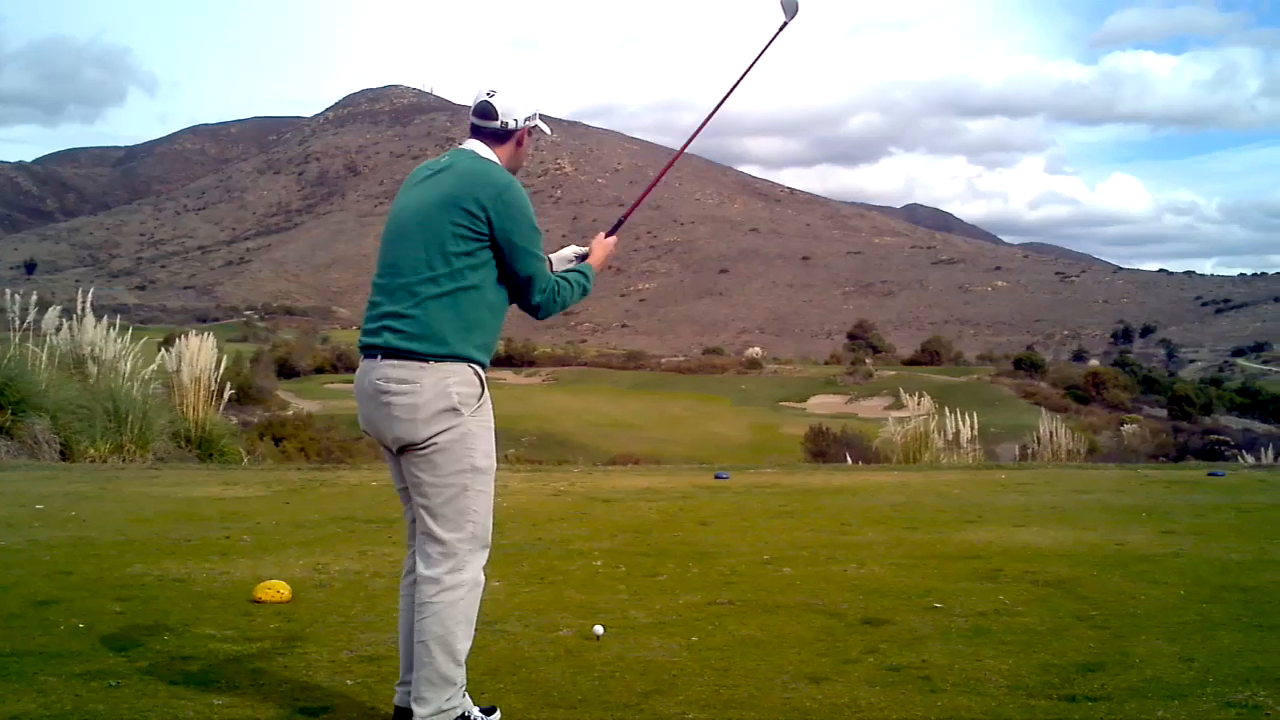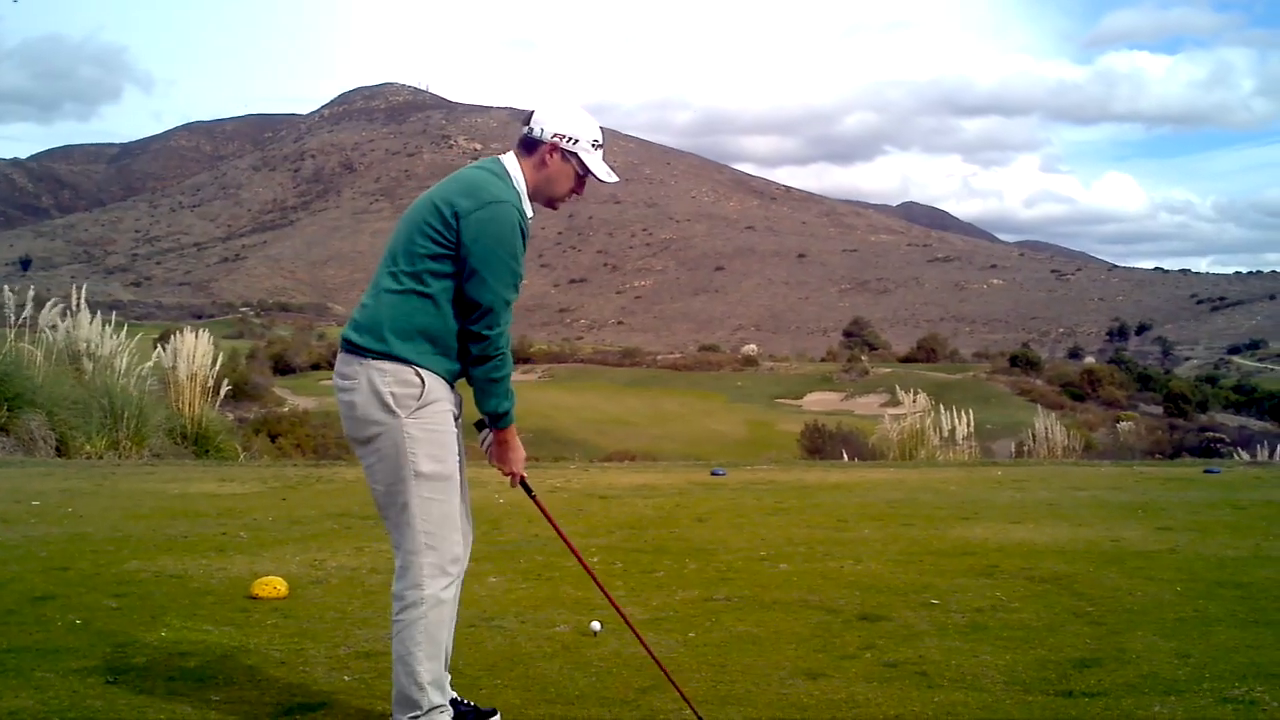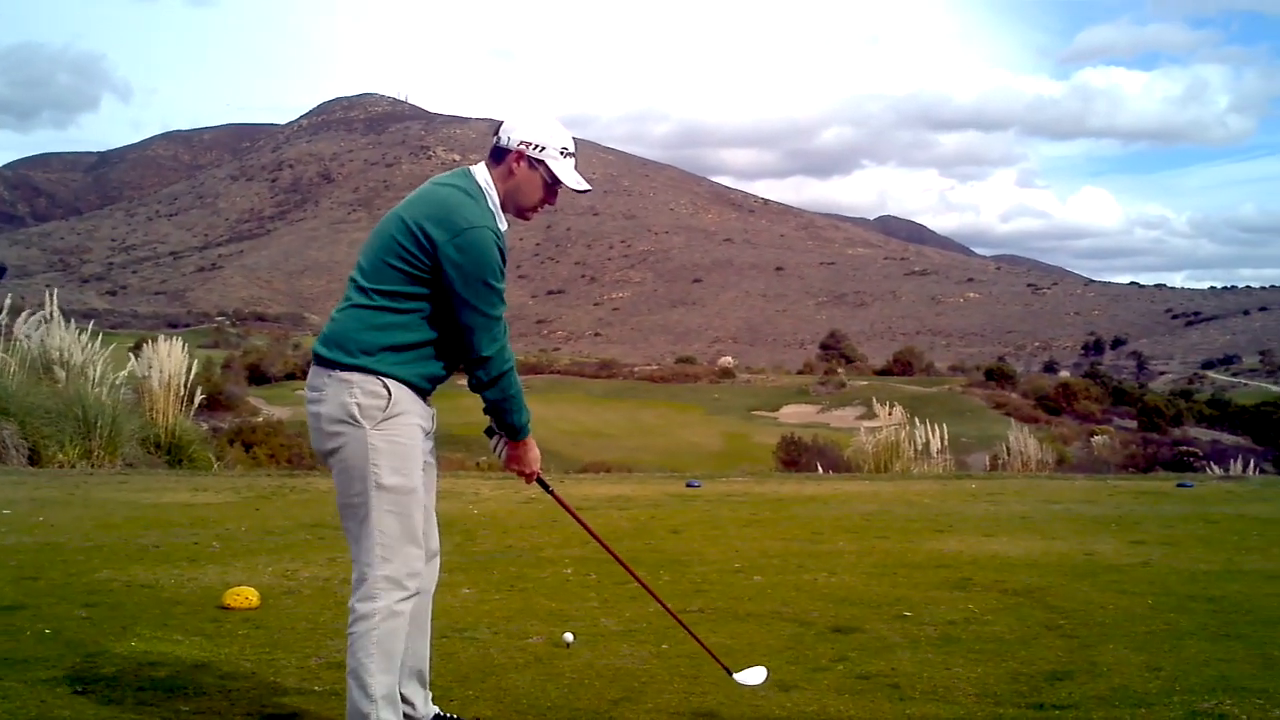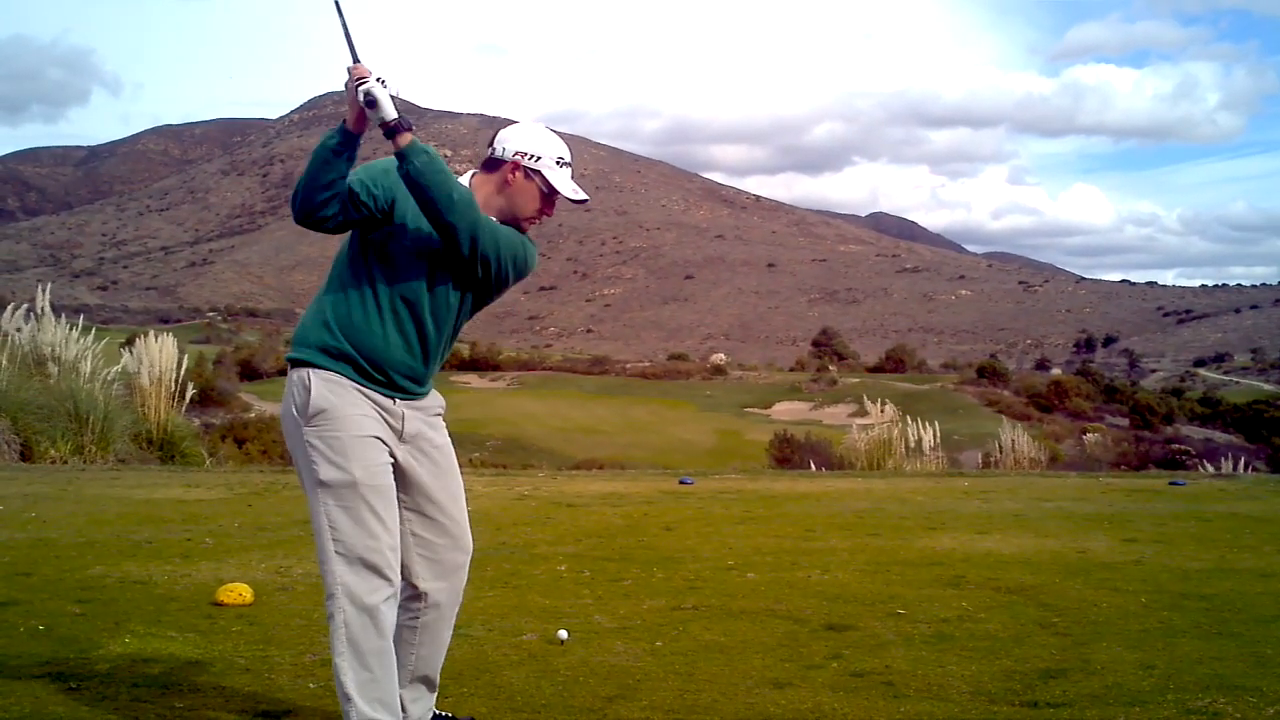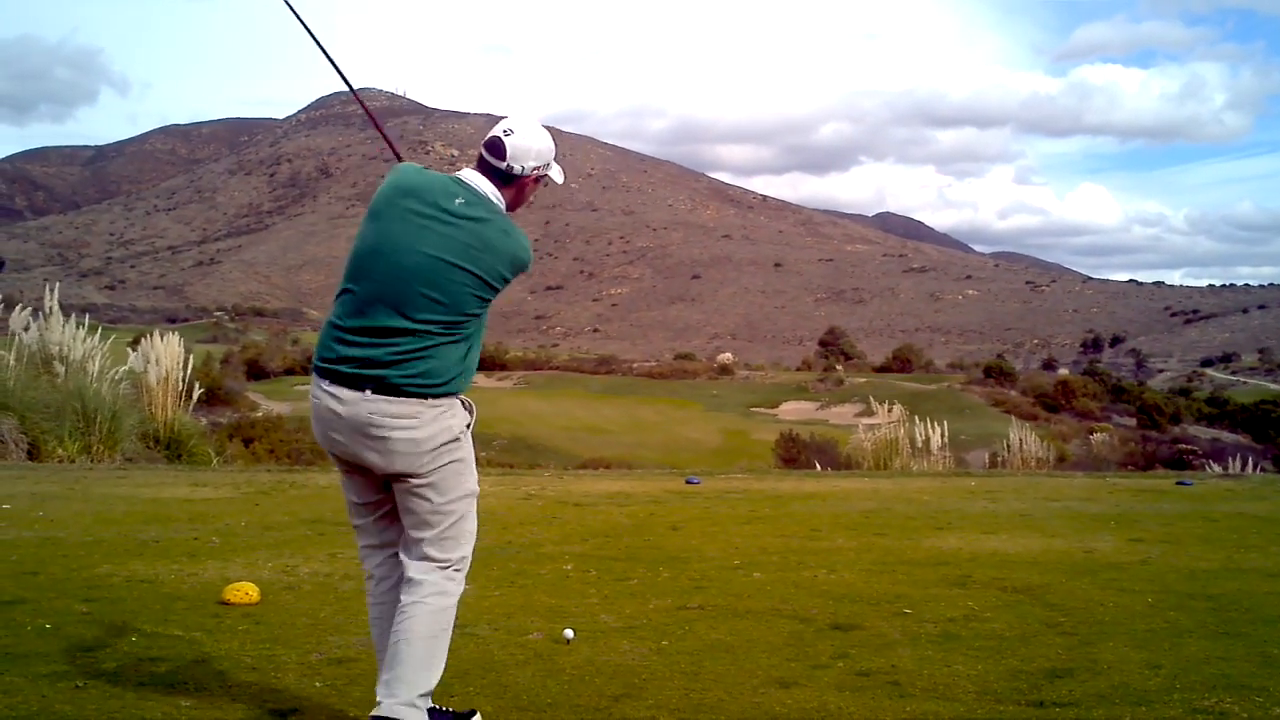
dt=0.7s
person 1, frame 1
left shoulder: (422, 179)
right shoulder: (498, 188)
right elbow: (543, 300)
left wrist: (546, 260)
right wrist: (591, 266)
left hip: (382, 379)
right hip: (439, 384)
left knee: (430, 545)
right knee: (454, 555)
person 1, frame 2
left shoulder: (482, 185)
right shoulder: (495, 205)
right elbow: (486, 330)
left wrist: (494, 416)
right wrist: (504, 427)
left hip: (406, 380)
right hip: (398, 383)
left knee: (446, 543)
right knee: (431, 560)
person 1, frame 3
left shoulder: (461, 199)
right shoulder: (467, 225)
left elbow: (477, 336)
right elbow: (486, 346)
left wrist: (500, 417)
right wrist: (520, 434)
left hip: (389, 393)
right hip: (366, 394)
left knee: (417, 562)
right knee: (391, 573)
person 1, frame 4
left shoulder: (514, 253)
right shoulder: (394, 182)
left elbow: (462, 226)
right elbow: (311, 208)
left wrist: (400, 135)
right wrist: (351, 127)
left hip: (414, 406)
right hip: (334, 390)
left knee: (444, 558)
right knee: (366, 573)
person 1, frame 5
left shoulder: (404, 183)
right shoulder: (509, 248)
left hip: (335, 401)
right hip: (419, 416)
left knee: (385, 555)
right knee: (438, 563)
